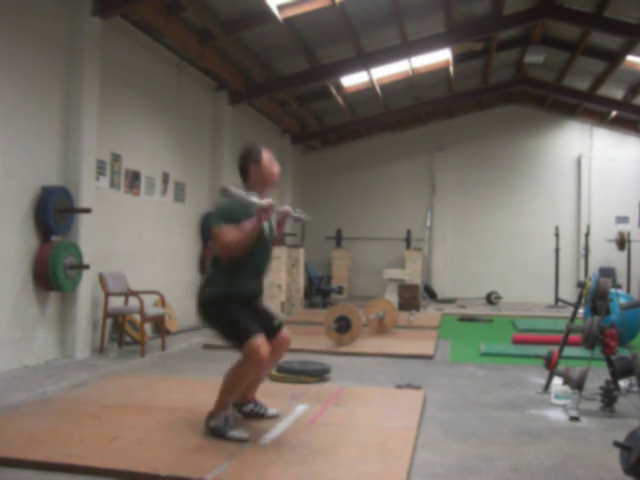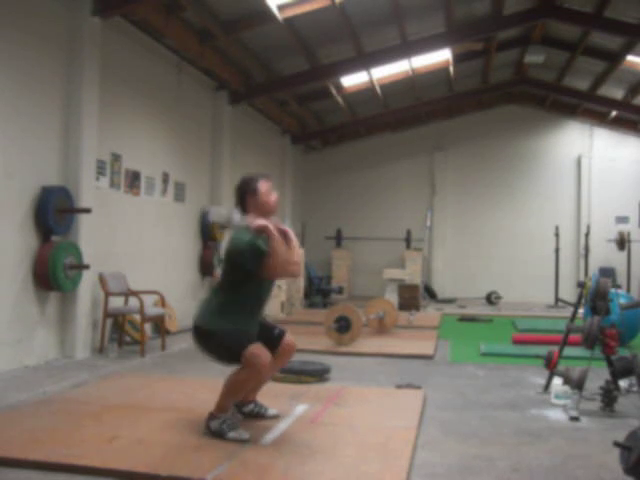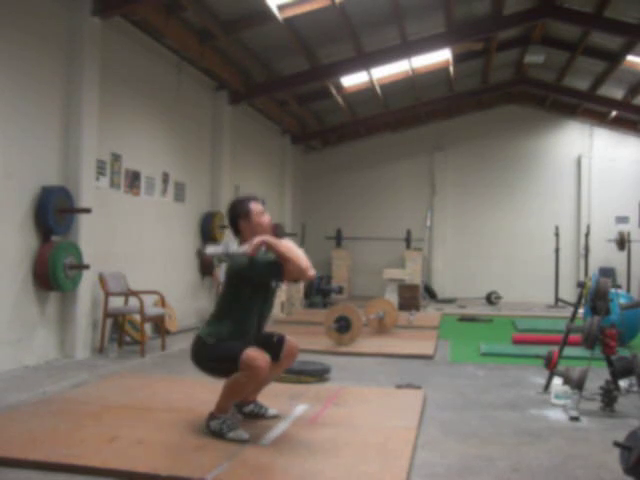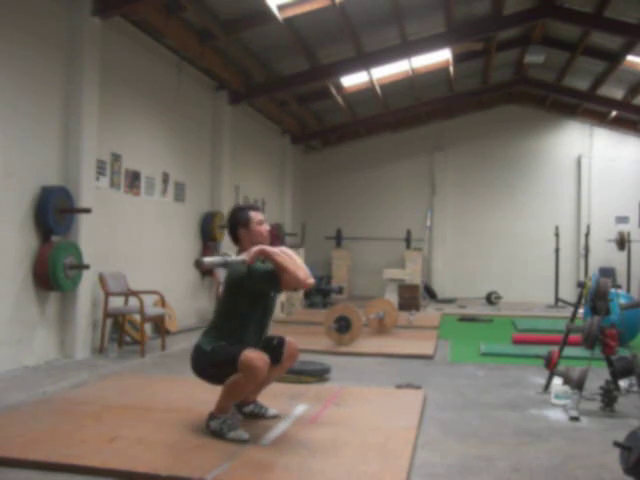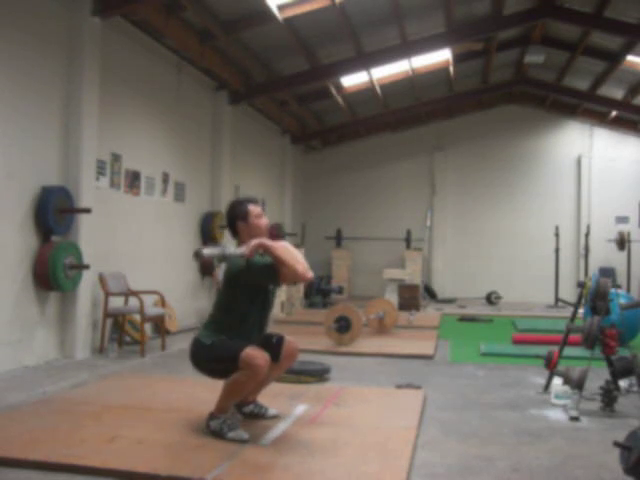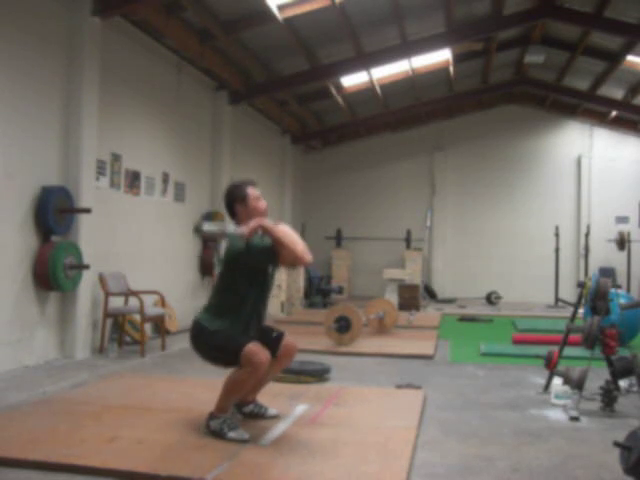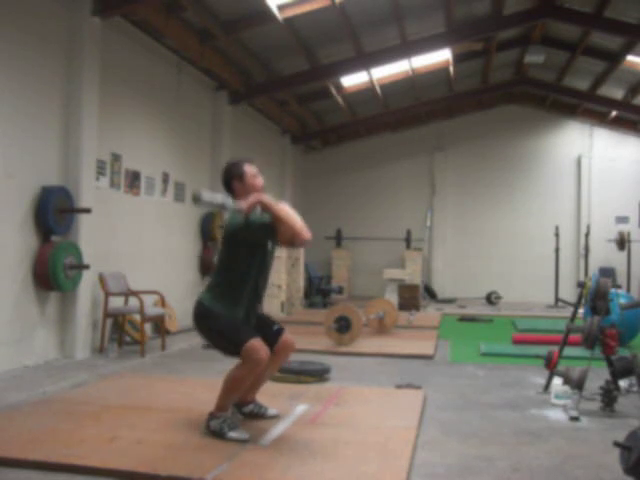
dt=0.1s
person 1, frame 1
left shoulder: (264, 209)
right shoulder: (237, 206)
left elbow: (271, 240)
right elbow: (223, 247)
left wrist: (281, 221)
right wrist: (256, 219)
left hip: (246, 297)
right hip: (220, 299)
left knee: (282, 341)
right knee: (259, 351)
left ankle: (245, 400)
right ankle: (219, 414)
person 1, frame 2
left shoulder: (265, 232)
right shoulder: (247, 240)
left elbow: (290, 267)
right elbow: (290, 270)
left wrist: (285, 235)
right wrist: (273, 233)
left hip: (243, 319)
right hip: (215, 327)
left knee: (286, 346)
right knee: (259, 359)
left ankle: (246, 400)
right ankle: (219, 415)
person 1, frame 3
left shoulder: (263, 257)
right shoulder: (248, 261)
left elbow: (307, 270)
right elbow: (305, 272)
left wrist: (285, 244)
right wrist: (272, 243)
right hip: (212, 346)
left knee: (289, 349)
right knee: (259, 362)
left ankle: (245, 401)
right ankle: (219, 416)
person 1, frame 4
left shoulder: (261, 264)
right shoulder: (247, 271)
left elbow: (306, 279)
right elbow: (302, 281)
left wrist: (282, 252)
right wrist: (270, 252)
right hip: (210, 354)
left knee: (290, 350)
right knee: (258, 363)
left ankle: (246, 401)
right ankle: (218, 416)
person 1, frame 5
left shoulder: (259, 260)
right shoulder: (245, 264)
left elbow: (305, 273)
right elbow: (301, 275)
left wrist: (282, 248)
right wrist: (269, 246)
right hip: (211, 347)
left knee: (289, 350)
right knee: (259, 362)
left ankle: (245, 401)
right ankle: (218, 416)
person 1, frame 6
left shoulder: (260, 243)
right shoulder: (245, 246)
left elbow: (303, 256)
right elbow: (300, 258)
left wrist: (281, 229)
right wrist: (268, 226)
left hip: (239, 326)
right hip: (211, 332)
left knee: (287, 348)
right knee: (259, 358)
left ankle: (245, 400)
right ankle: (219, 416)
person 1, frame 7
left shoulder: (257, 218)
right shoulder: (243, 221)
left elbow: (301, 235)
right elbow: (300, 236)
left wrist: (280, 207)
right wrist: (266, 202)
left hip: (242, 308)
right hip: (216, 311)
left knee: (285, 344)
right knee: (257, 354)
left ankle: (245, 401)
right ankle: (218, 416)
